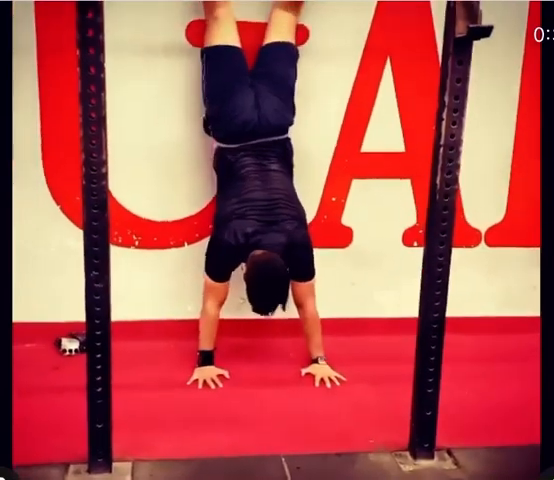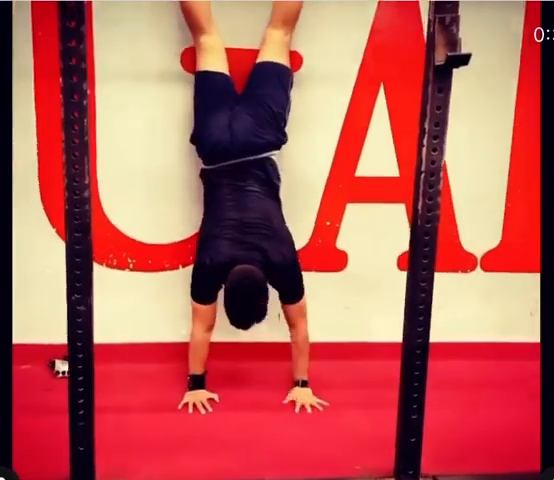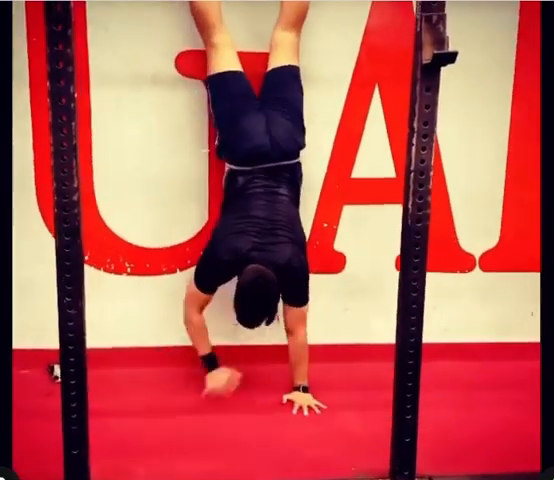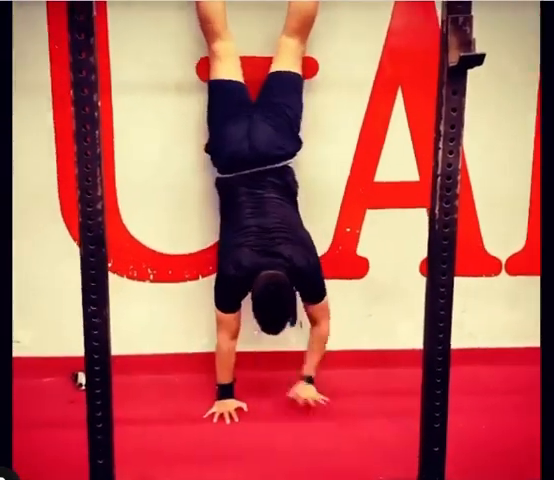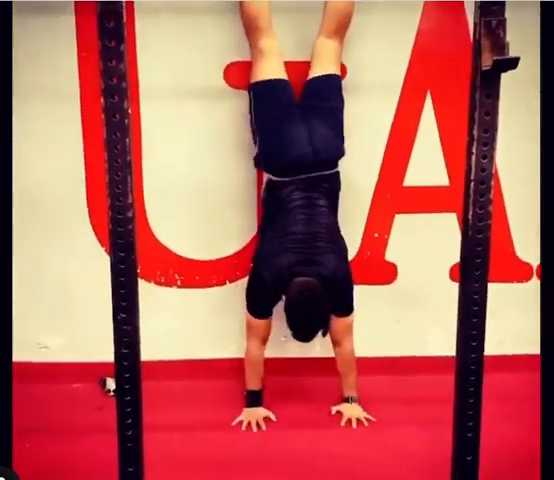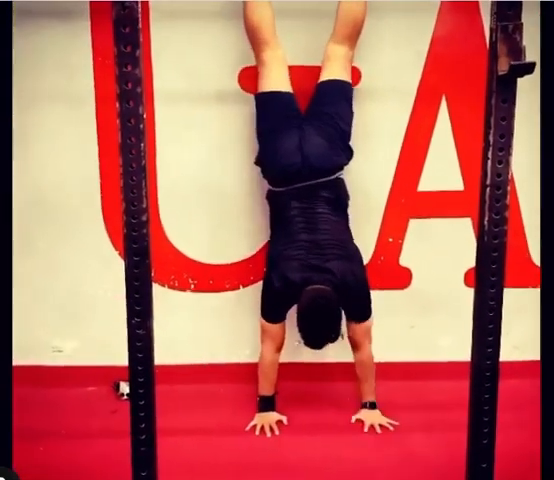
dt=0.5s
person 1, frame 1
left shoulder: (296, 237)
right shoulder: (227, 239)
left elbow: (306, 304)
right elbow: (212, 303)
left wrist: (320, 359)
right wrist: (204, 361)
left hip: (270, 125)
right hip: (235, 129)
person 1, frame 2
left shoulder: (282, 259)
right shoulder: (210, 260)
left elbow: (288, 324)
right elbow: (201, 327)
left wrist: (302, 384)
right wrist: (195, 386)
left hip: (255, 142)
right hip: (221, 146)
right knee: (207, 39)
person 1, frame 3
left shoulder: (292, 261)
right shoulder: (223, 253)
left elbow: (297, 331)
right elbow: (192, 306)
left wrist: (303, 387)
right wrist: (211, 364)
left hip: (280, 146)
right hip: (245, 148)
left knee: (286, 35)
right knee: (217, 39)
person 1, frame 4
left shoulder: (305, 262)
right shoulder: (233, 269)
right elbow: (226, 337)
left wrist: (307, 379)
right wrist: (223, 393)
left hip: (271, 149)
right hip: (236, 154)
left knee: (291, 40)
right knee: (221, 44)
person 1, frame 5
left shoulder: (336, 272)
right shoulder: (268, 273)
left elbow: (343, 342)
right elbow: (255, 342)
left wrist: (352, 398)
right wrist: (252, 401)
left hip: (319, 152)
right hip: (284, 153)
left knee: (329, 41)
right knee: (264, 43)
person 1, frame 6
left shoulder: (351, 275)
right shoulder: (280, 279)
left elbow: (363, 346)
right elbow: (270, 348)
left wrist: (369, 404)
right wrist: (265, 406)
left hip: (320, 159)
right hip: (286, 162)
left knee: (338, 49)
right knee: (269, 53)
